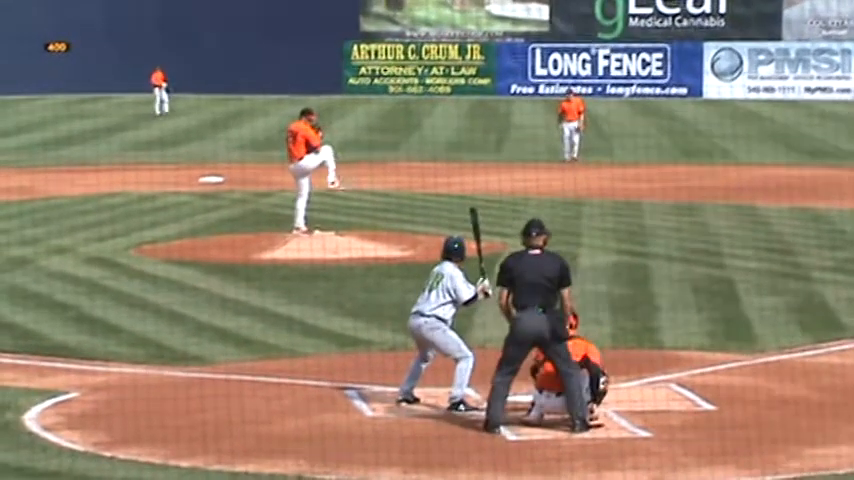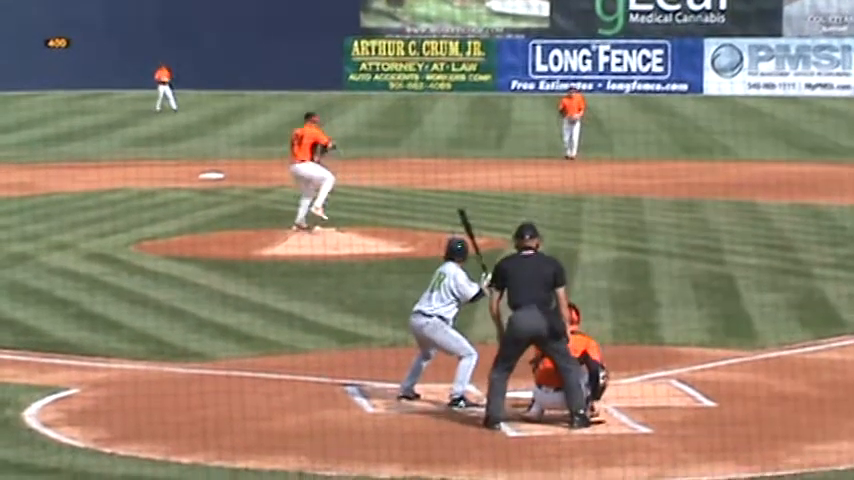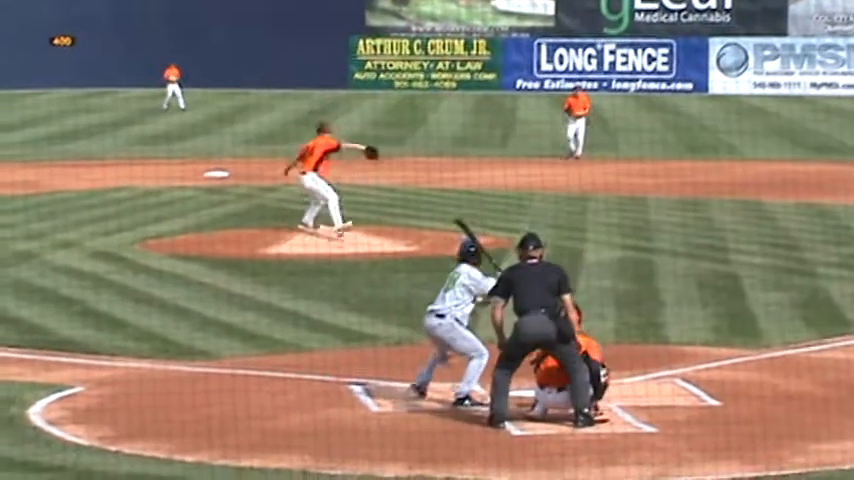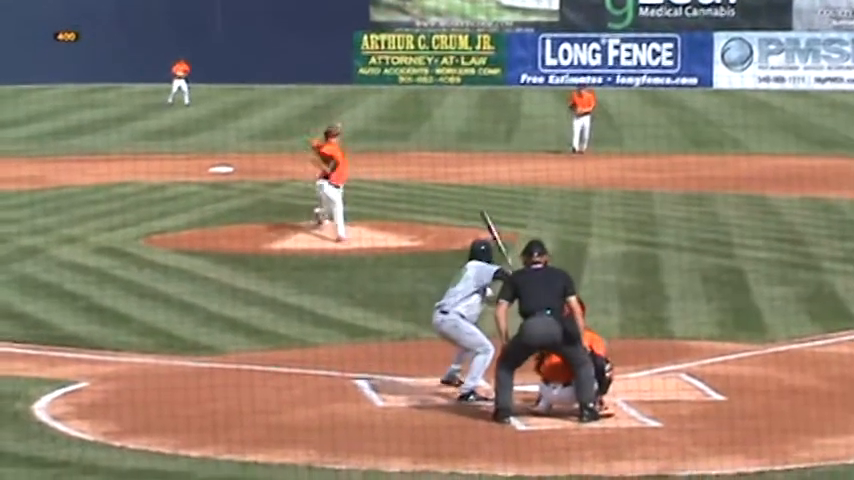
dt=0.2s
person 1, frame 1
left shoulder: (511, 262)
right shoulder: (558, 262)
left elbow: (503, 301)
right elbow: (566, 301)
right wrist: (564, 327)
left hip: (523, 322)
right hip: (549, 323)
left knee: (504, 373)
right knee: (569, 370)
left ankle: (493, 421)
right ankle: (579, 420)
person 1, frame 2
left shoulder: (505, 264)
right shoulder: (552, 263)
left elbow: (494, 303)
right elbow: (562, 301)
left wrist: (500, 329)
right wrist: (565, 329)
left hip: (518, 321)
right hip: (545, 321)
left knee: (500, 369)
right knee: (569, 367)
left ankle: (494, 417)
right ankle: (578, 415)
person 1, frame 3
left shoulder: (510, 273)
right shoulder: (556, 270)
left elbow: (497, 309)
right elbow: (569, 307)
left wrist: (501, 338)
right wrist: (575, 336)
left hip: (525, 327)
right hip: (552, 326)
left knee: (503, 368)
right knee: (576, 367)
left ankle: (498, 416)
right ankle: (582, 414)
person 1, frame 4
left shoulder: (515, 277)
right shoulder: (561, 275)
left elbow: (500, 311)
right elbow: (576, 309)
left wrist: (505, 341)
right wrist: (580, 339)
left hip: (530, 329)
right hip: (557, 328)
left knee: (505, 364)
right knee: (583, 363)
left ankle: (503, 411)
right ankle: (587, 409)
person 2, frame 1
left shoulder: (438, 269)
right shoulder: (454, 273)
right elbow: (466, 300)
left wrist: (477, 289)
right wrist: (481, 289)
left hip: (416, 320)
right hip: (432, 324)
left knee: (424, 356)
right knee: (466, 357)
left ankle: (405, 393)
right ankle: (456, 401)
person 2, frame 2
left shoulder: (442, 269)
right shoulder: (456, 273)
left elbow: (465, 294)
right elbow: (474, 296)
left wrist: (481, 286)
right wrist: (485, 284)
left hip: (417, 319)
right hip: (433, 323)
left knee: (425, 354)
right knee: (469, 354)
left ankle: (406, 390)
right ankle: (457, 397)
person 2, frame 3
left shoulder: (458, 273)
right shoulder: (469, 273)
left elbow: (478, 298)
right elbow: (493, 289)
left hip: (432, 321)
right hip: (446, 324)
left knee: (443, 352)
right knee: (480, 354)
left ankle: (421, 383)
right ankle: (461, 396)
person 2, frame 4
left shoulder: (475, 273)
right shoulder: (476, 267)
right elbow: (498, 273)
left hip: (443, 318)
right hip: (451, 320)
left knee: (471, 343)
right knee: (486, 349)
left ankle: (452, 375)
right ankle: (467, 392)
person 3, frame 1
left shoulder: (291, 128)
right shoulder: (306, 129)
right elbow: (317, 147)
left wrist: (315, 135)
right wrist: (319, 136)
left hip: (294, 166)
right hip: (304, 162)
left knee: (302, 195)
right knee: (327, 150)
left ankle: (299, 226)
right ankle: (332, 180)
person 3, frame 2
left shoulder: (297, 132)
right shoulder: (313, 132)
right elbow: (329, 144)
left wrist: (315, 158)
right wrist: (323, 152)
left hip: (295, 168)
right hip: (304, 166)
left knee: (308, 195)
right knee: (330, 178)
left ankle: (299, 223)
right ankle: (317, 206)
person 3, frame 3
left shoulder: (312, 143)
right shoulder: (325, 142)
left elbow: (298, 158)
right elbow: (341, 145)
left wrist: (289, 168)
right wrist: (360, 146)
left hip: (307, 176)
right hip: (310, 178)
left knee: (320, 200)
right knee: (332, 197)
left ankle: (306, 223)
right ankle: (339, 226)
person 3, frame 4
left shoulder: (332, 146)
right shoulder: (330, 148)
right wrist: (326, 169)
left hip: (336, 186)
right hip: (325, 185)
left knee: (330, 207)
right knee: (337, 202)
left ankle: (319, 213)
right ankle: (340, 234)
person 4, frame 1
right shoulder: (586, 345)
left elbow: (534, 371)
right elbow: (595, 372)
right wrist: (594, 402)
left hip: (542, 401)
right knee: (602, 378)
left ankle: (534, 414)
person 4, frame 2
right shoulder: (586, 341)
left elbow: (536, 368)
right elbow: (594, 368)
right wrist: (594, 399)
left hip: (541, 396)
right hip: (565, 396)
right knee: (601, 373)
left ankle: (534, 409)
person 4, frame 3
right shoulder: (587, 341)
left elbow: (538, 370)
right elbow: (594, 368)
right wrist: (595, 400)
left hip: (543, 396)
right hip: (567, 398)
right knee: (602, 371)
left ankle: (538, 409)
person 4, frame 4
right shoulder: (591, 336)
left elbow: (539, 367)
right elbow: (600, 364)
right wrist: (600, 395)
left hip: (547, 392)
right hip: (572, 393)
right knee: (607, 366)
left ankle: (543, 404)
